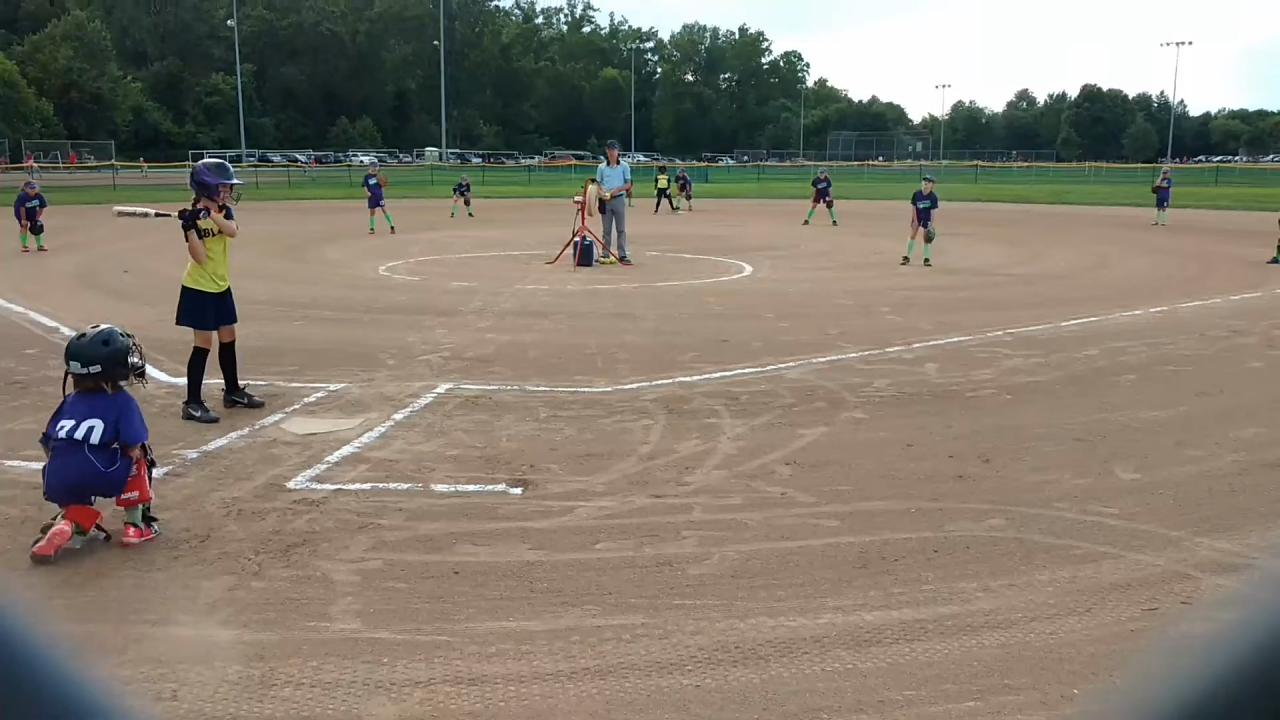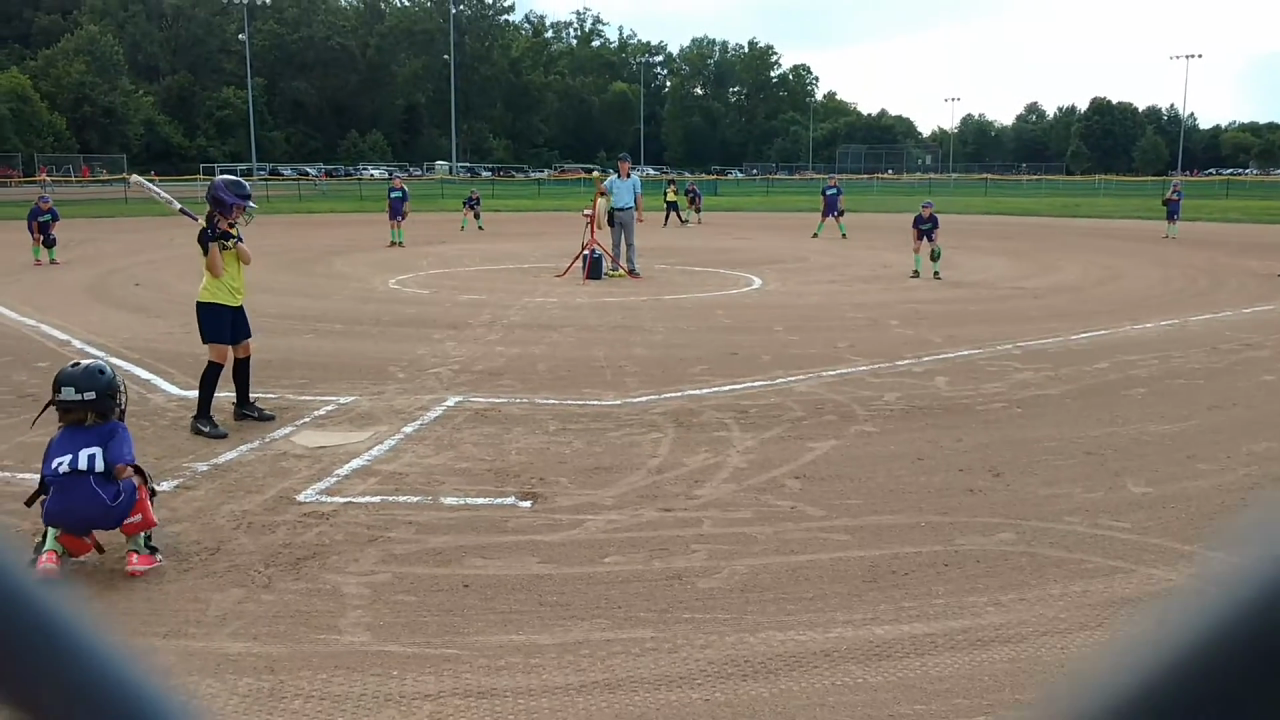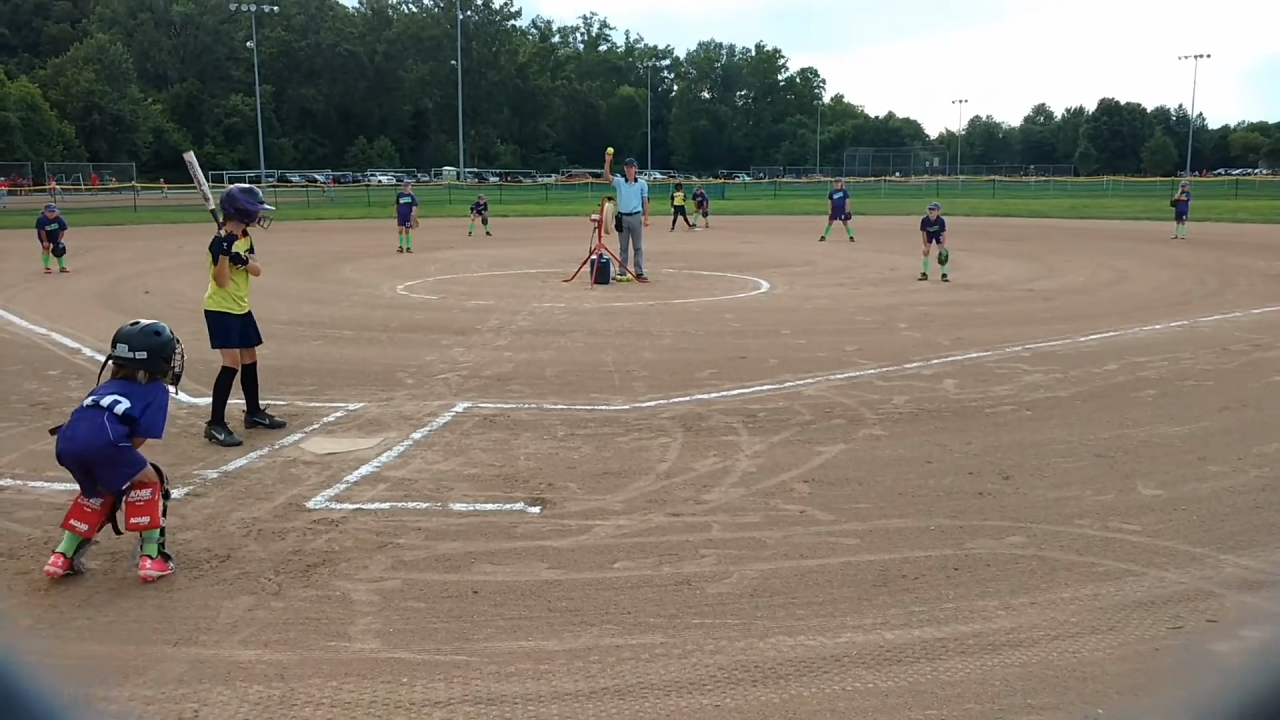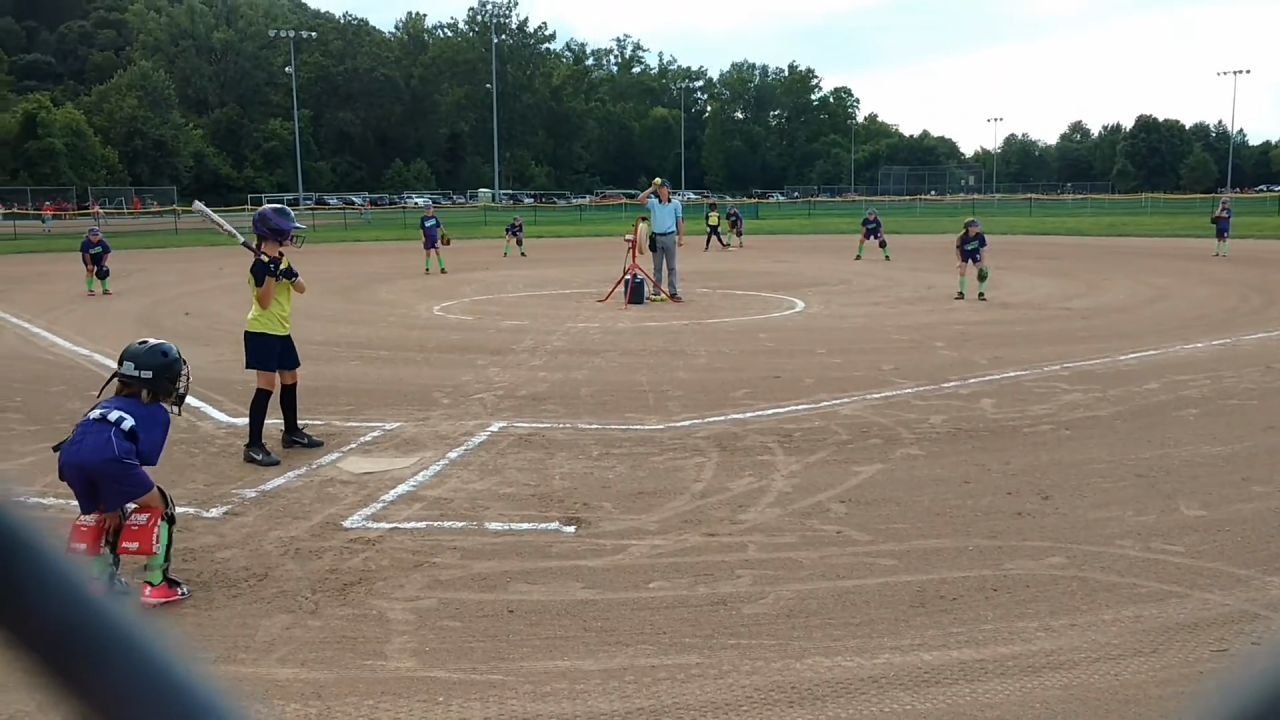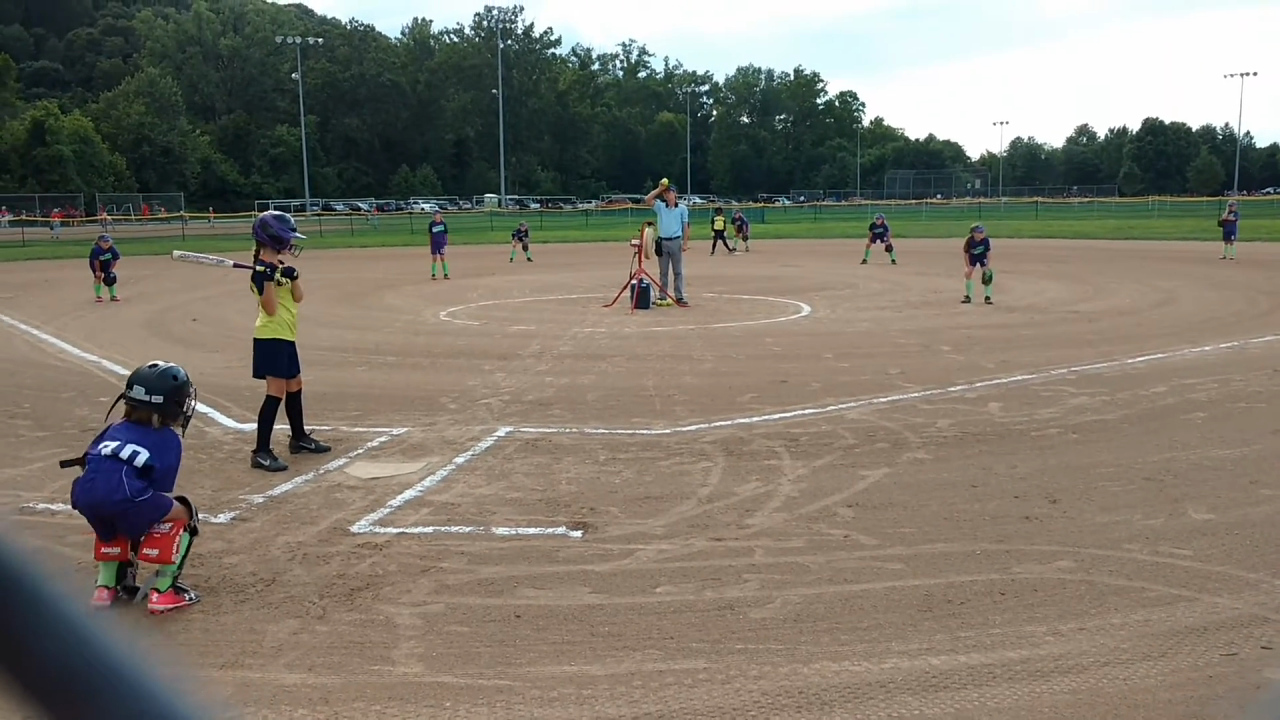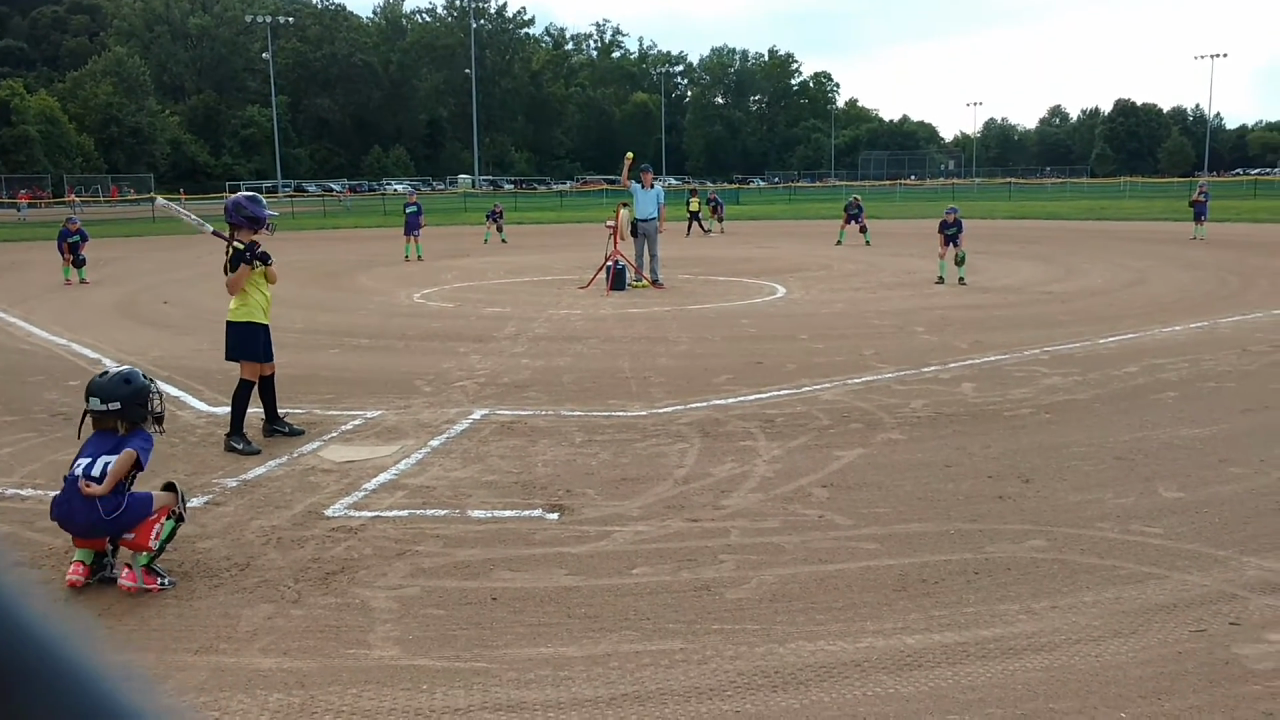
dt=0.7s
person 1, frame 1
left shoulder: (223, 210)
right shoulder: (191, 217)
left elbow: (232, 231)
right elbow: (200, 258)
left wrist: (209, 215)
right wrist: (190, 227)
left hip: (221, 286)
right hip: (199, 288)
left knee: (228, 337)
right knee: (203, 343)
left ankle: (233, 391)
right ankle: (192, 403)
person 1, frame 2
left shoulder: (232, 229)
right shoulder: (207, 233)
left elbow: (247, 259)
right elbow: (216, 271)
left wrist: (233, 240)
right wrist: (212, 238)
left hip: (234, 300)
right hip: (214, 302)
left knee: (243, 351)
right knee: (218, 357)
left ankle: (243, 405)
right ankle: (201, 418)
person 1, frame 3
left shoulder: (244, 238)
right shoulder: (220, 242)
left elbow: (257, 270)
right elbow: (221, 281)
left wrist: (245, 261)
right wrist: (225, 252)
left hip: (241, 308)
right hip: (221, 309)
left knee: (249, 358)
right knee: (231, 362)
left ankle: (254, 412)
right ankle: (216, 424)
person 1, frame 4
left shoulder: (280, 258)
right shoulder: (261, 263)
left elbow: (302, 288)
right elbow: (264, 303)
left wrist: (293, 276)
right wrist: (270, 274)
left hip: (280, 330)
right hip: (262, 330)
left knee: (290, 379)
right knee: (267, 385)
left ankle: (291, 432)
right ankle: (253, 446)
person 1, frame 5
left shoulder: (278, 266)
right shoulder: (261, 270)
left elbow: (298, 298)
right elbow: (270, 309)
left wrist: (294, 277)
right wrist: (269, 279)
left hip: (285, 336)
right hip: (271, 337)
left knee: (294, 385)
right knee: (276, 391)
left ankle: (299, 437)
right ankle: (261, 452)
person 1, frame 6
left shoulder: (252, 247)
right shoulder: (238, 250)
left elbow: (272, 279)
right elbow: (232, 288)
left wrist: (265, 260)
right wrist: (245, 262)
left hip: (258, 319)
right hip: (245, 320)
left knee: (267, 369)
right knee: (250, 375)
left ankle: (272, 421)
right ankle: (234, 436)
person 2, frame 1
left shoulder: (71, 400)
right shoulder: (122, 400)
left elbow: (48, 444)
right elbow: (132, 448)
right wrist: (134, 454)
left hip: (56, 481)
right hip: (95, 476)
left knee: (80, 514)
right knee: (137, 457)
left ankle: (65, 525)
right ankle: (137, 524)
person 2, frame 2
left shoulder: (58, 439)
right shoulder: (114, 430)
left elbow: (47, 485)
right elbow: (120, 469)
right wrist: (130, 475)
left hip: (59, 514)
right hip: (102, 510)
right knee: (136, 480)
left ankle: (49, 554)
right ankle: (138, 552)
person 2, frame 3
left shoulder: (108, 385)
right shoulder: (157, 391)
right elbow: (138, 438)
right wrist: (121, 468)
left hip: (67, 441)
right hip: (103, 440)
left knee: (98, 490)
right knee: (150, 482)
left ankle: (63, 557)
right ankle: (152, 558)
person 2, frame 4
left shoulder: (109, 403)
right shoulder: (158, 414)
right elbow: (140, 463)
right wrist: (114, 506)
left hip: (70, 456)
right hip: (109, 456)
left knee: (104, 510)
right knee: (158, 508)
left ankle: (100, 578)
right ankle: (156, 584)
person 2, frame 5
left shoulder: (116, 428)
right shoulder: (170, 439)
left elbow: (88, 462)
right elbow: (160, 489)
right wrist: (147, 518)
left hip: (85, 495)
right hip: (123, 497)
left knee: (116, 523)
right knee: (182, 515)
left ankle: (106, 586)
right ankle: (163, 590)
person 2, frame 6
left shoulder: (97, 436)
right shoulder: (142, 437)
left elbow: (78, 476)
right elbow: (127, 456)
right wrist: (104, 488)
left hip: (65, 513)
right hip: (101, 514)
right knee: (172, 499)
left ankle: (84, 563)
right ankle: (139, 568)
